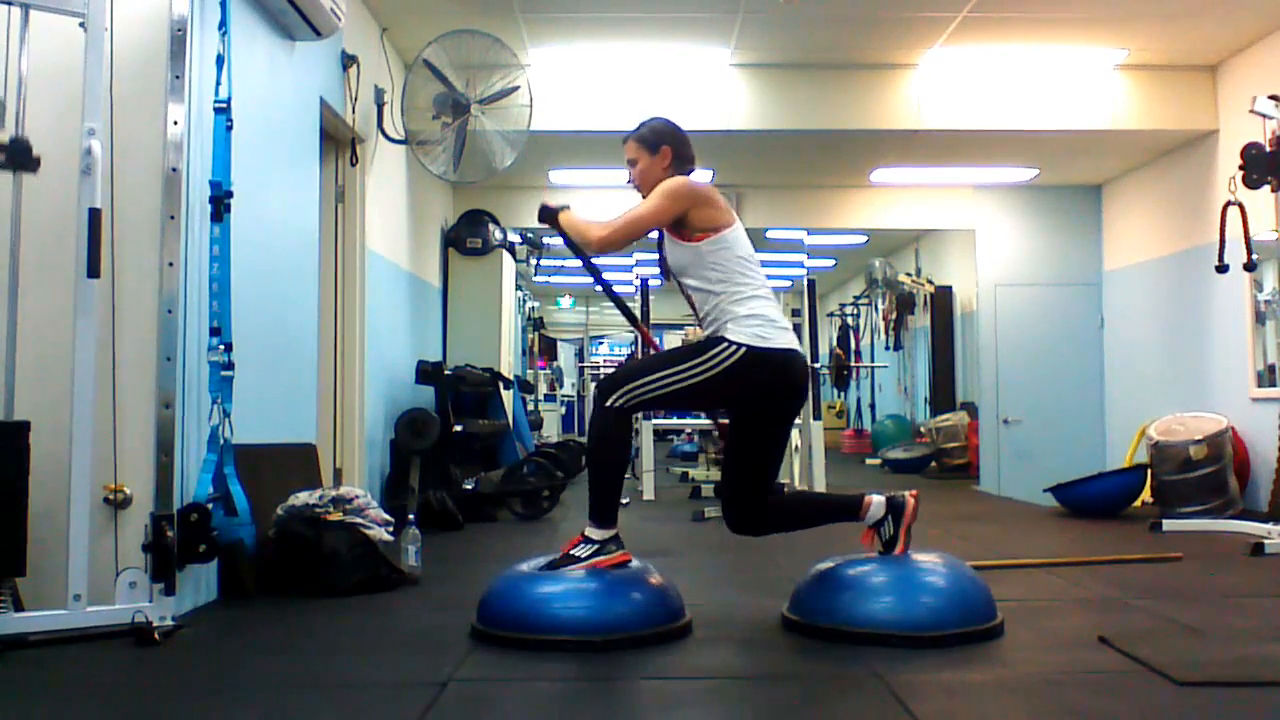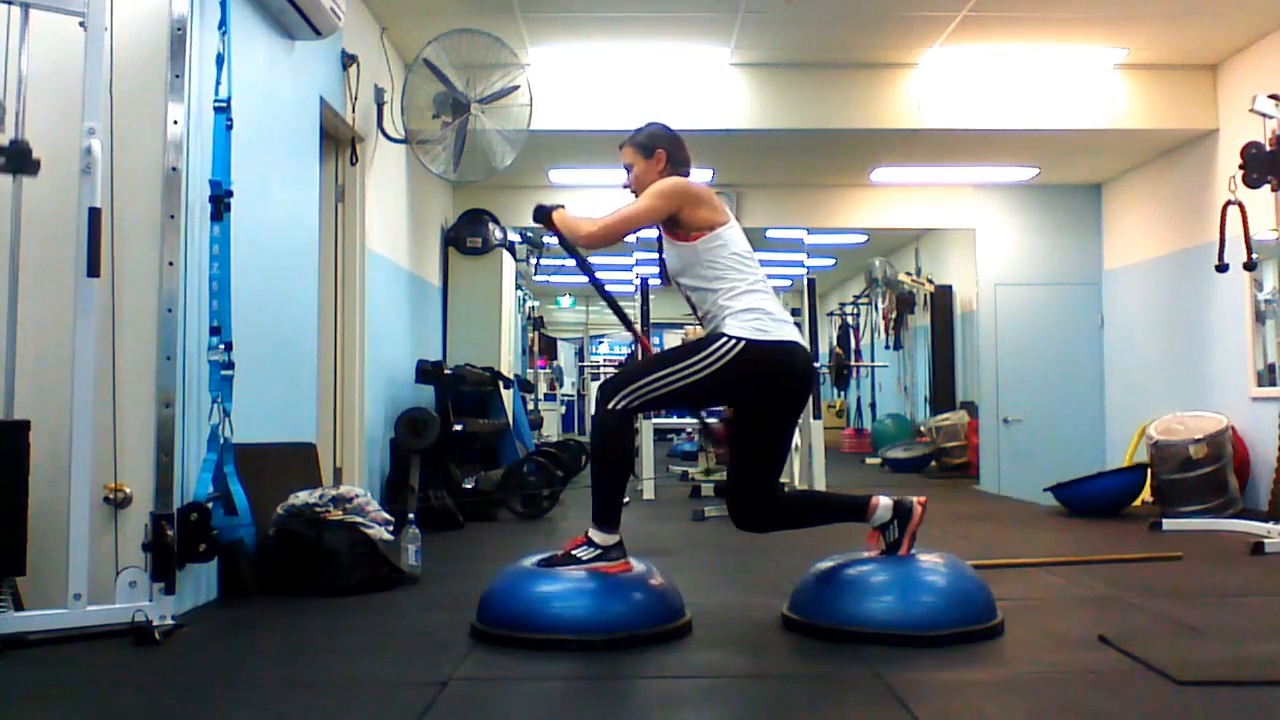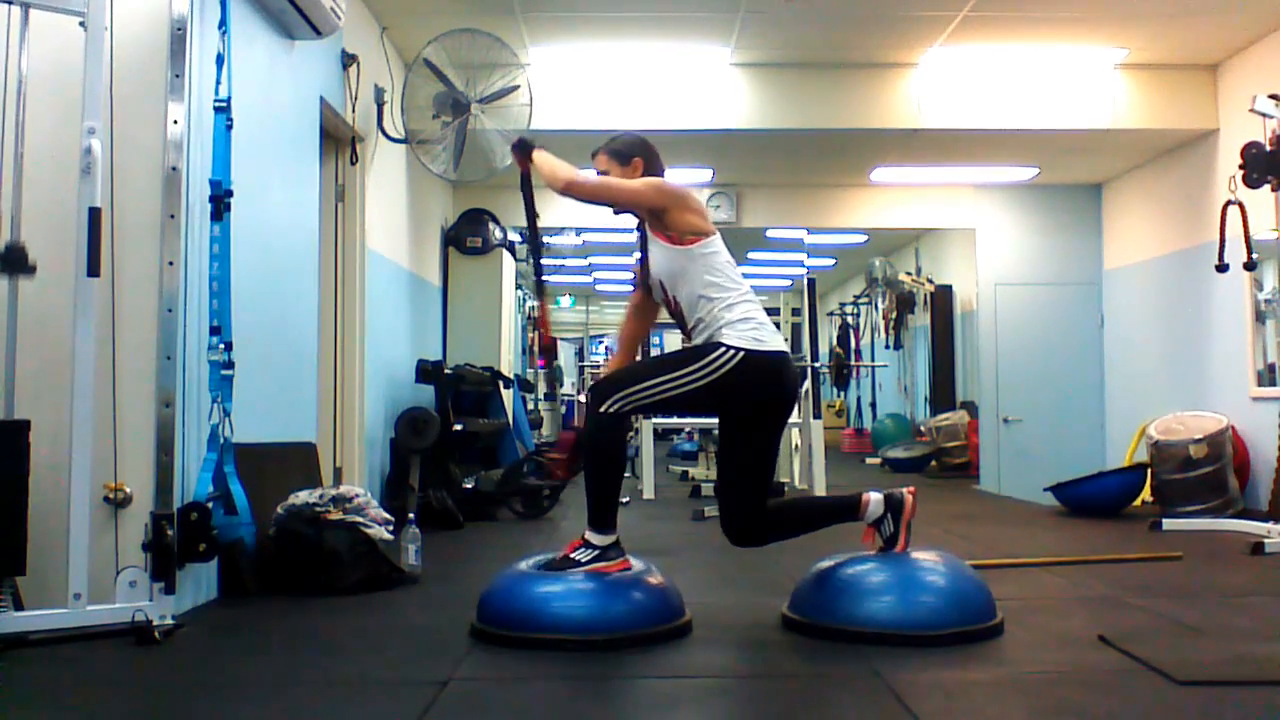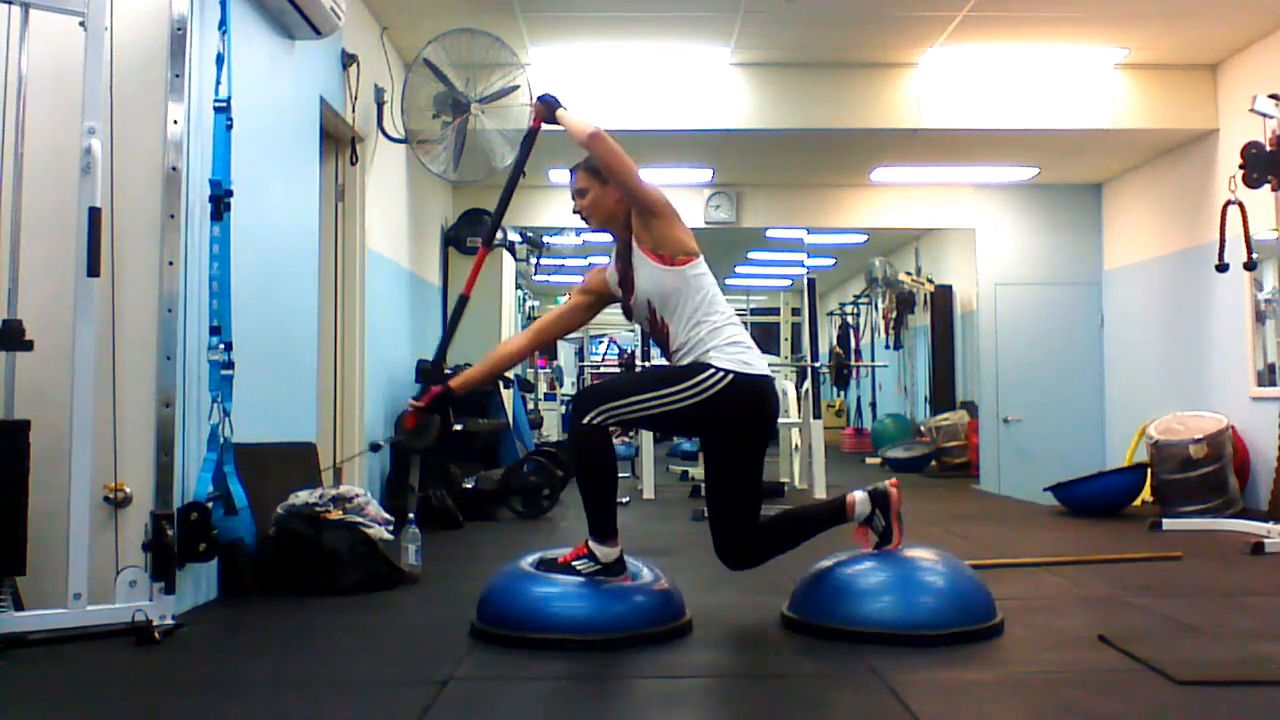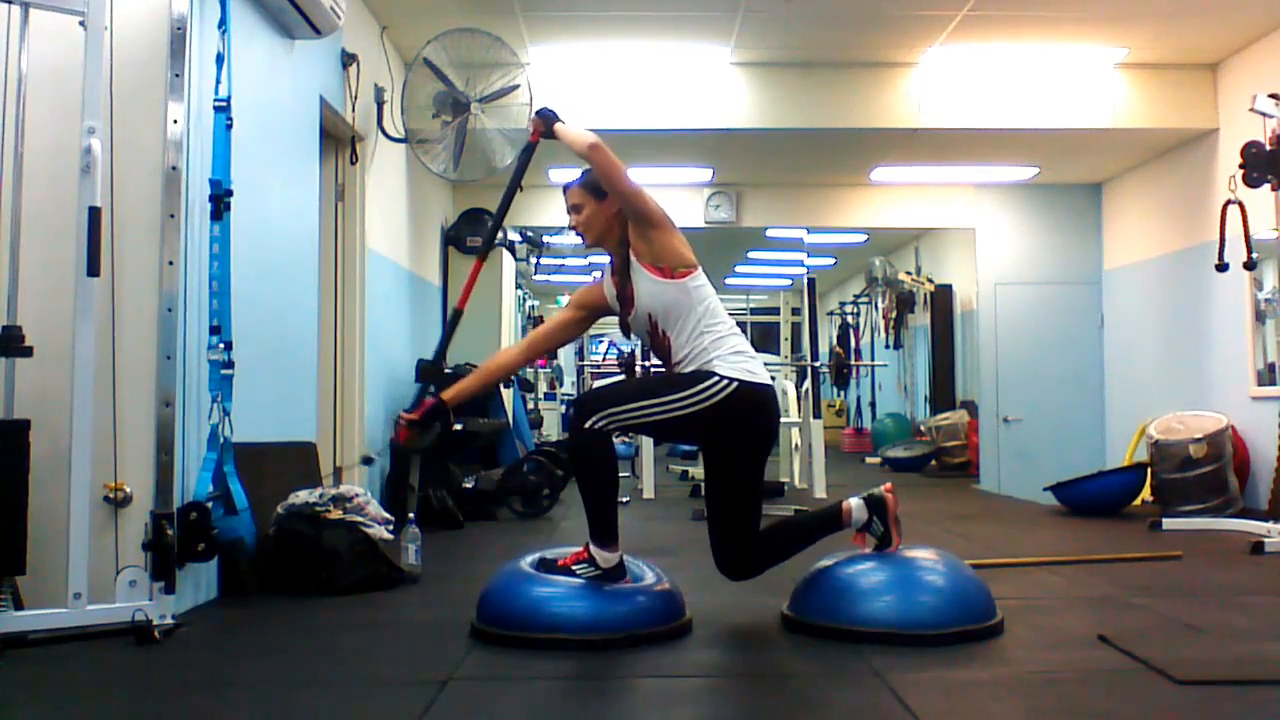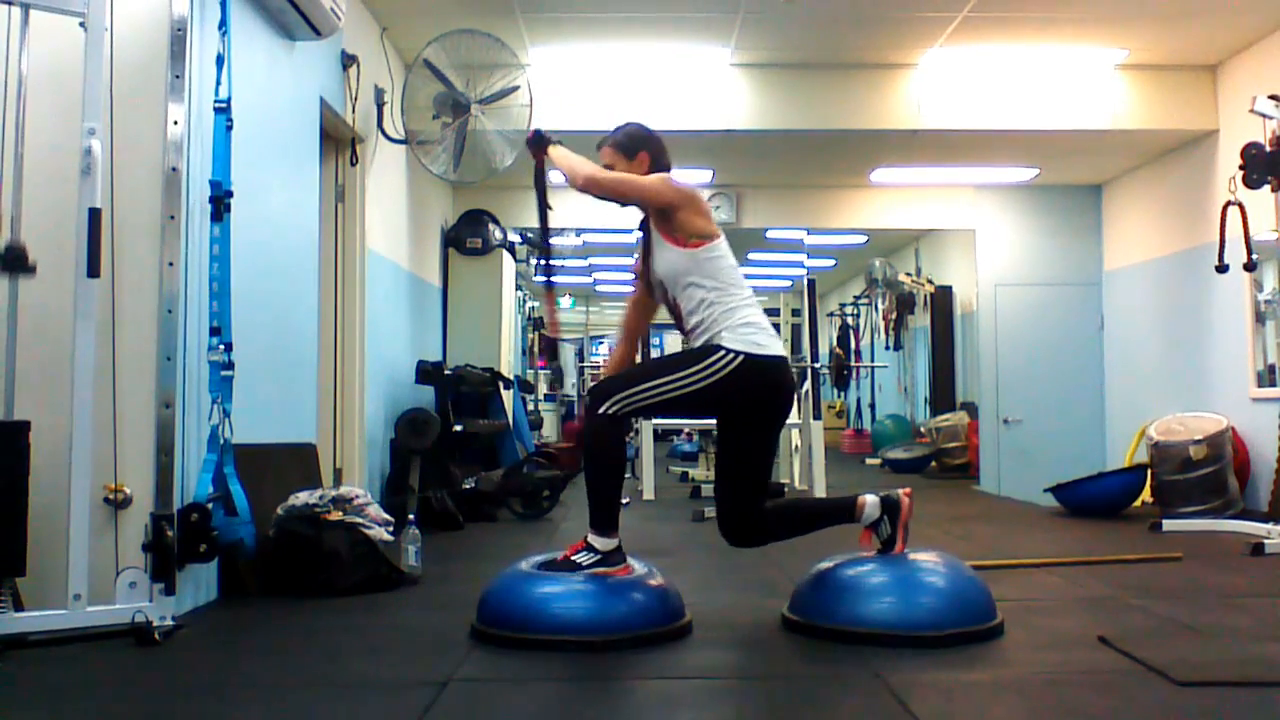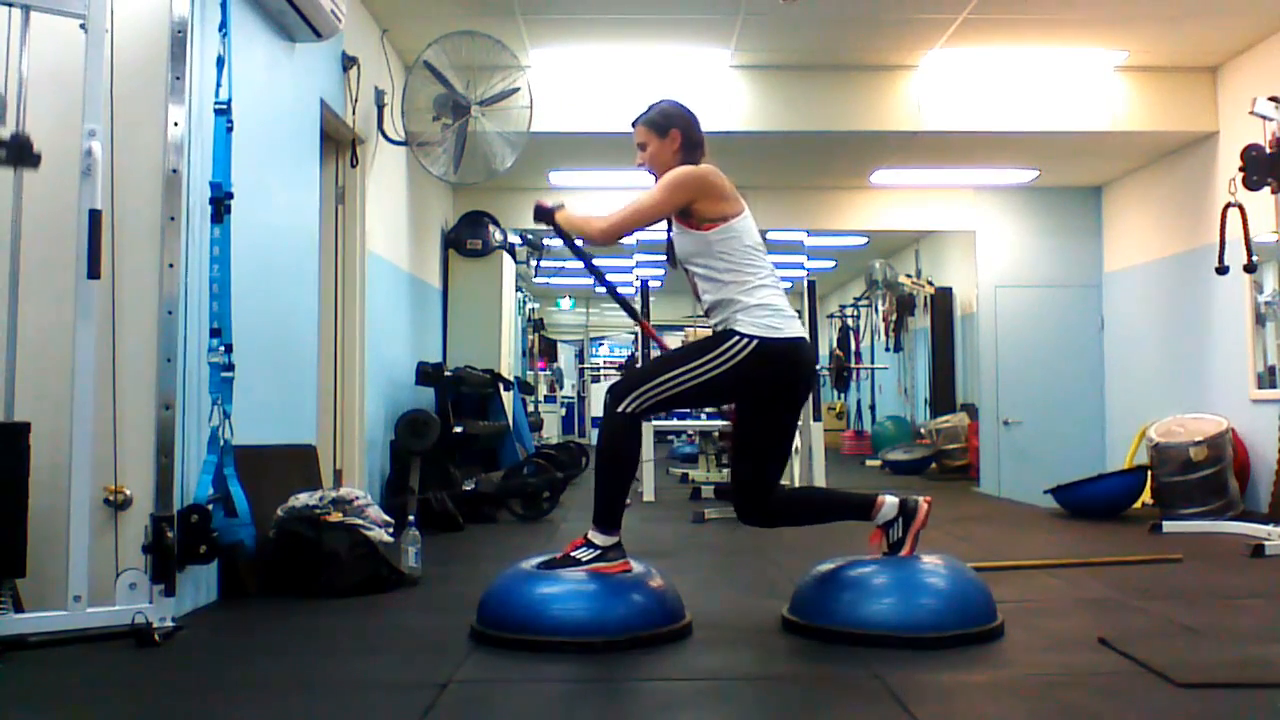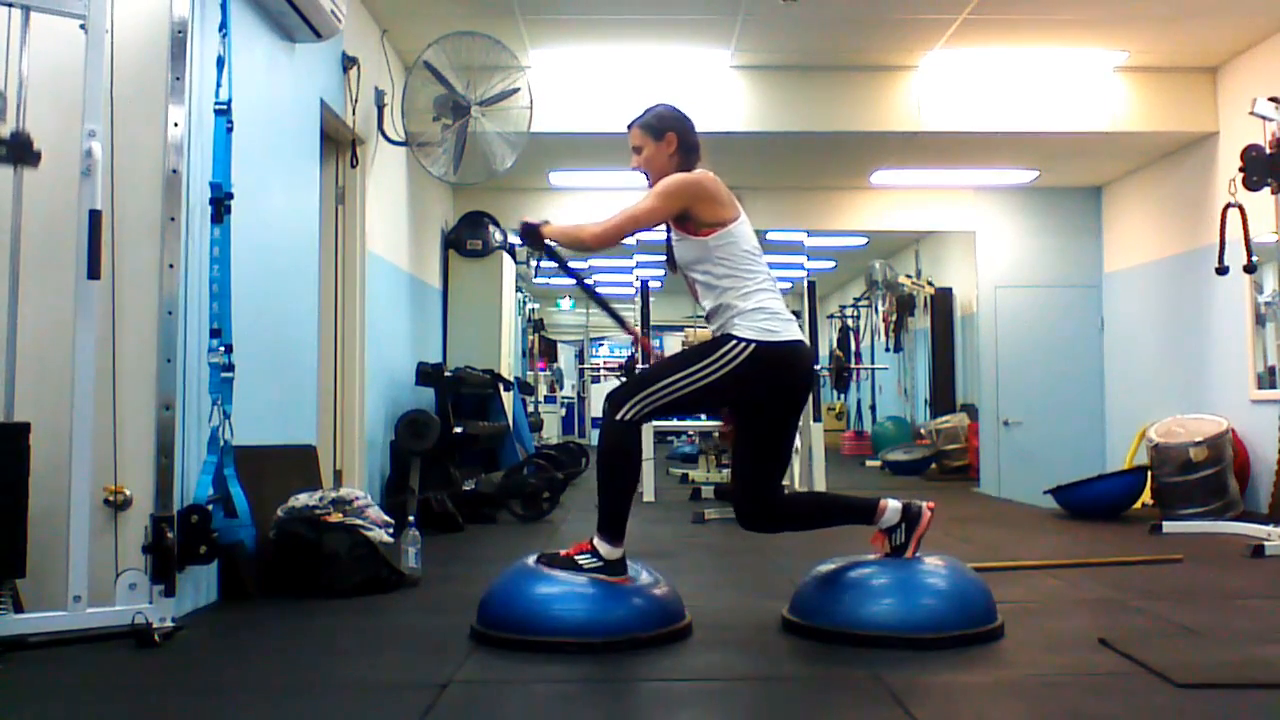
dt=0.4s
person 1, frame 1
left shoulder: (685, 192)
right shoulder: (696, 217)
left elbow: (601, 239)
left wrist: (559, 216)
right wrist: (725, 406)
left hip: (752, 354)
right hip: (781, 367)
left knee: (613, 395)
right knee: (746, 513)
left ankle: (601, 538)
right ankle: (882, 507)
person 1, frame 2
left shoulder: (680, 191)
right shoulder: (686, 229)
left elbow: (593, 234)
left wrist: (554, 214)
right wrist: (728, 410)
left hip: (754, 348)
right hip: (786, 361)
left knee: (614, 397)
right knee: (753, 509)
left ankle: (604, 543)
right ankle: (888, 510)
person 1, frame 3
left shoulder: (668, 198)
right shoulder: (647, 263)
left elbow: (574, 183)
right elbow: (624, 354)
left wrist: (533, 154)
right wrist: (585, 434)
left hip: (747, 357)
right hip: (765, 374)
left knee: (606, 402)
right knee: (746, 525)
left ankle: (600, 545)
right ankle: (879, 505)
person 1, frame 4
left shoulder: (655, 220)
right shoulder: (606, 281)
left elbow: (597, 139)
right elbow: (527, 340)
left wrist: (556, 113)
right wrist: (450, 388)
left hip: (734, 382)
right hip: (734, 395)
left knee: (588, 410)
right knee: (740, 549)
left ankle: (604, 553)
right ankle: (864, 503)
person 1, frame 5
left shoulder: (652, 232)
right shoulder: (600, 295)
left elbow: (596, 151)
right elbow: (522, 351)
left wrist: (553, 126)
right wrist: (441, 401)
left hip: (735, 393)
right hip: (732, 403)
left knee: (588, 416)
right knee: (739, 560)
left ankle: (603, 558)
right ankle: (863, 510)
person 1, frame 6
left shoulder: (675, 195)
right shoulder: (652, 249)
left elbow: (589, 181)
right elbow: (627, 341)
left wrist: (551, 149)
right wrist: (592, 427)
left hip: (745, 362)
right hip: (760, 375)
left knee: (603, 403)
right knee: (742, 525)
left ankle: (603, 548)
right ankle: (879, 507)
person 1, frame 7
left shoulder: (694, 180)
right shoulder: (699, 197)
left elbow: (605, 230)
left wrist: (556, 215)
right wrist: (732, 390)
left hip: (760, 343)
right hip: (785, 353)
left knee: (624, 400)
right knee: (755, 503)
left ankle: (603, 544)
right ankle: (894, 509)
person 1, frame 8
left shoulder: (690, 186)
right shoulder: (690, 217)
left elbow: (601, 236)
left wrist: (542, 231)
right wrist: (719, 392)
left hip: (759, 347)
right hip: (784, 359)
left knee: (622, 406)
right knee: (758, 510)
left ankle: (606, 552)
right ankle: (895, 512)
